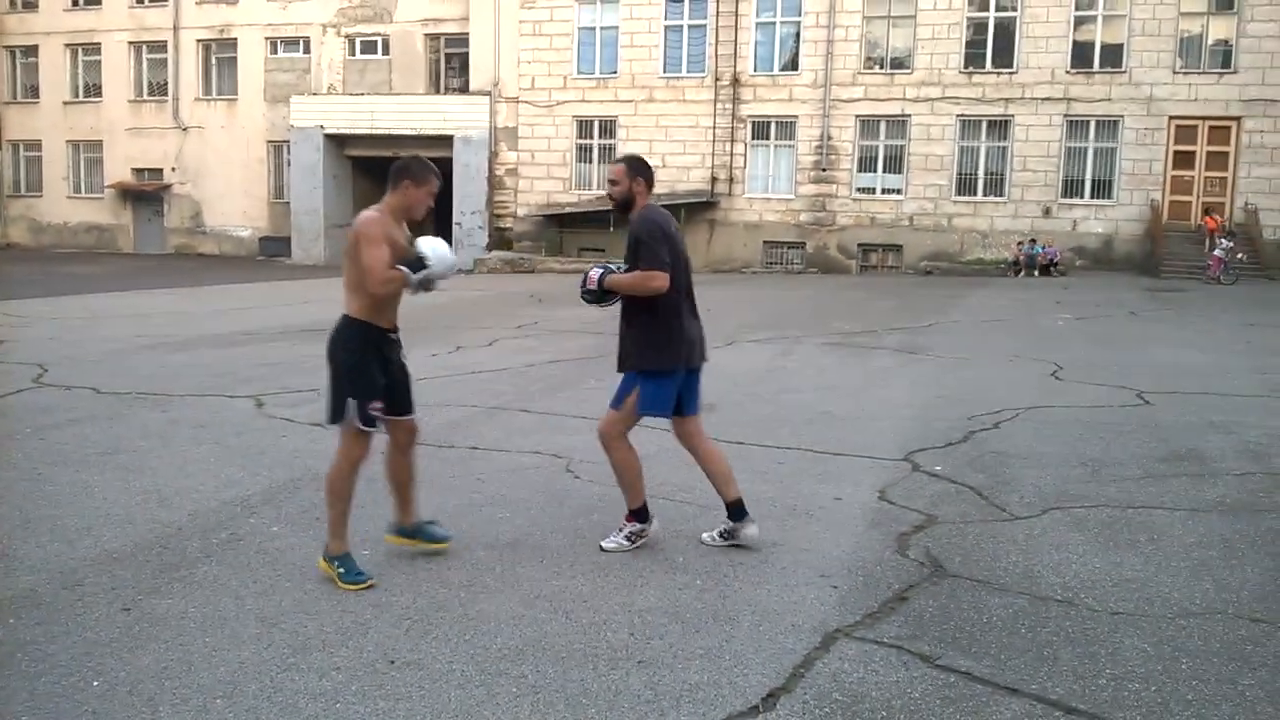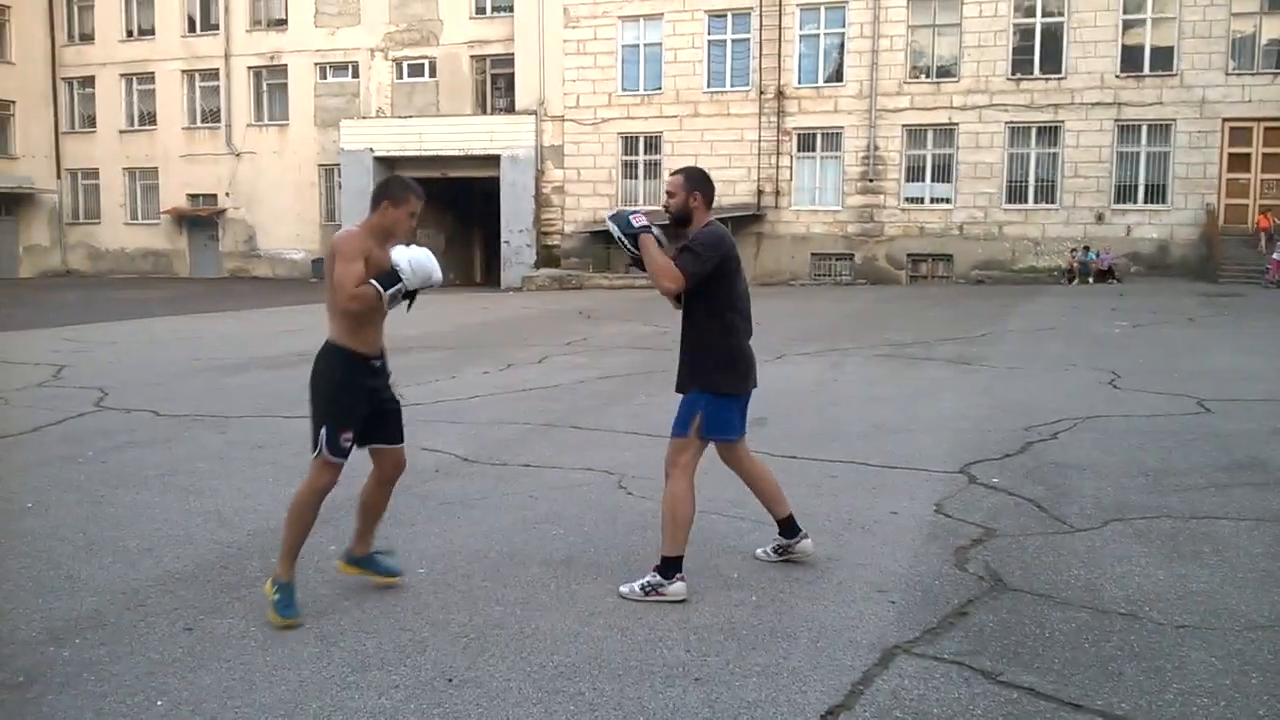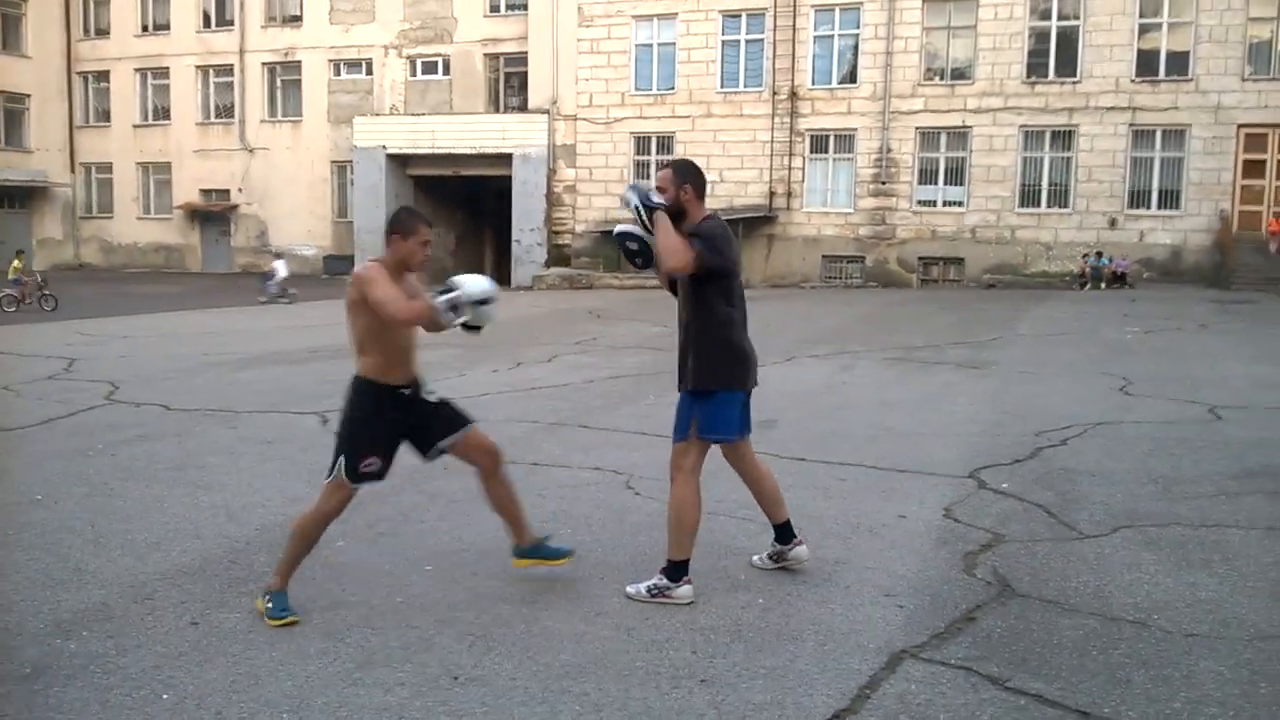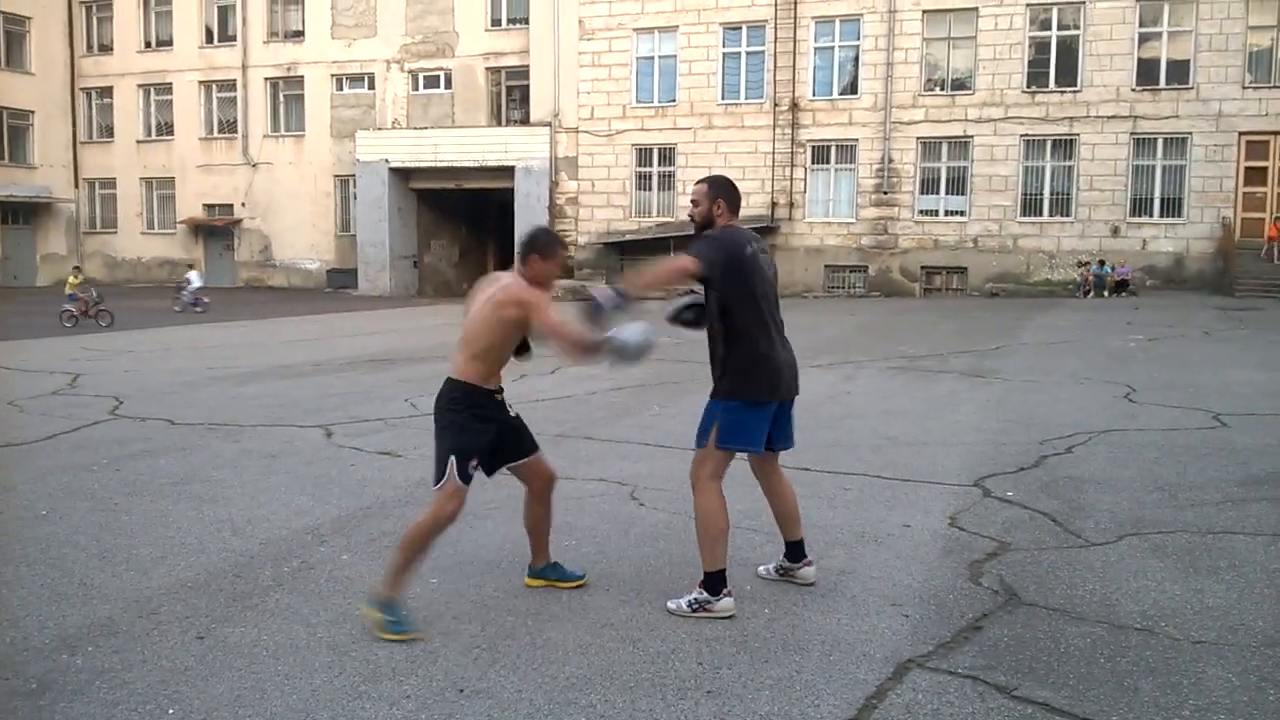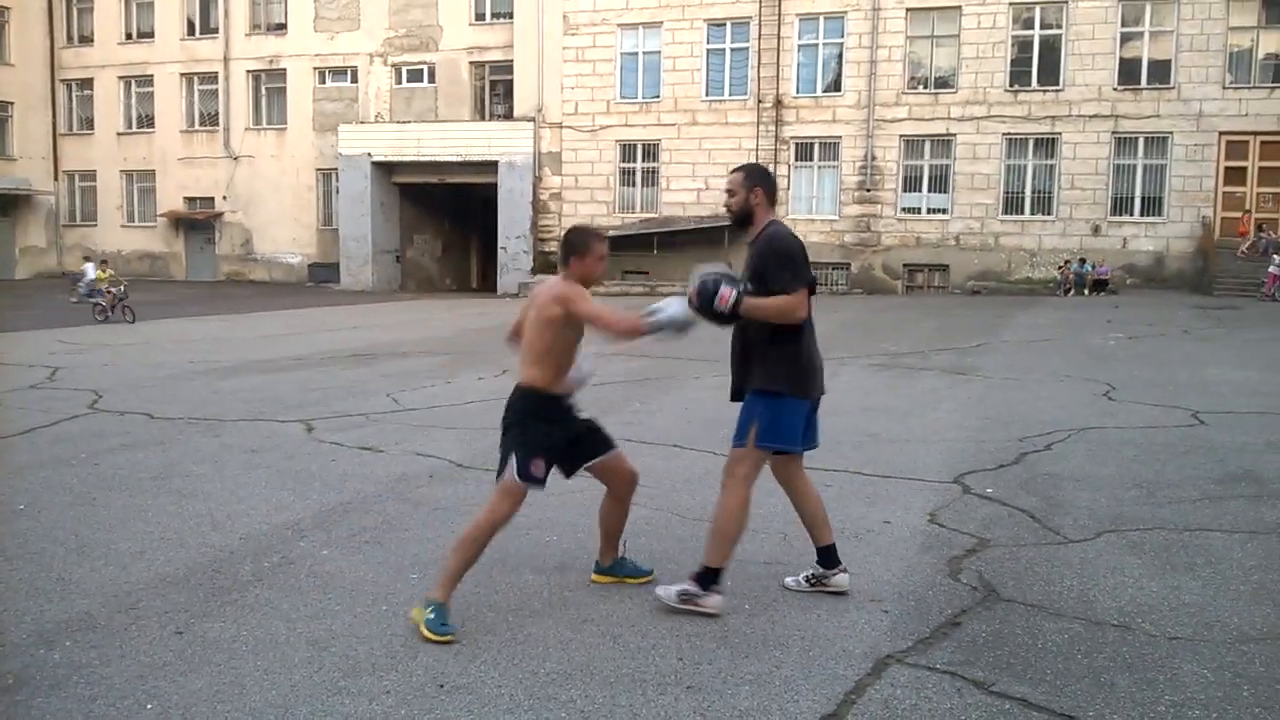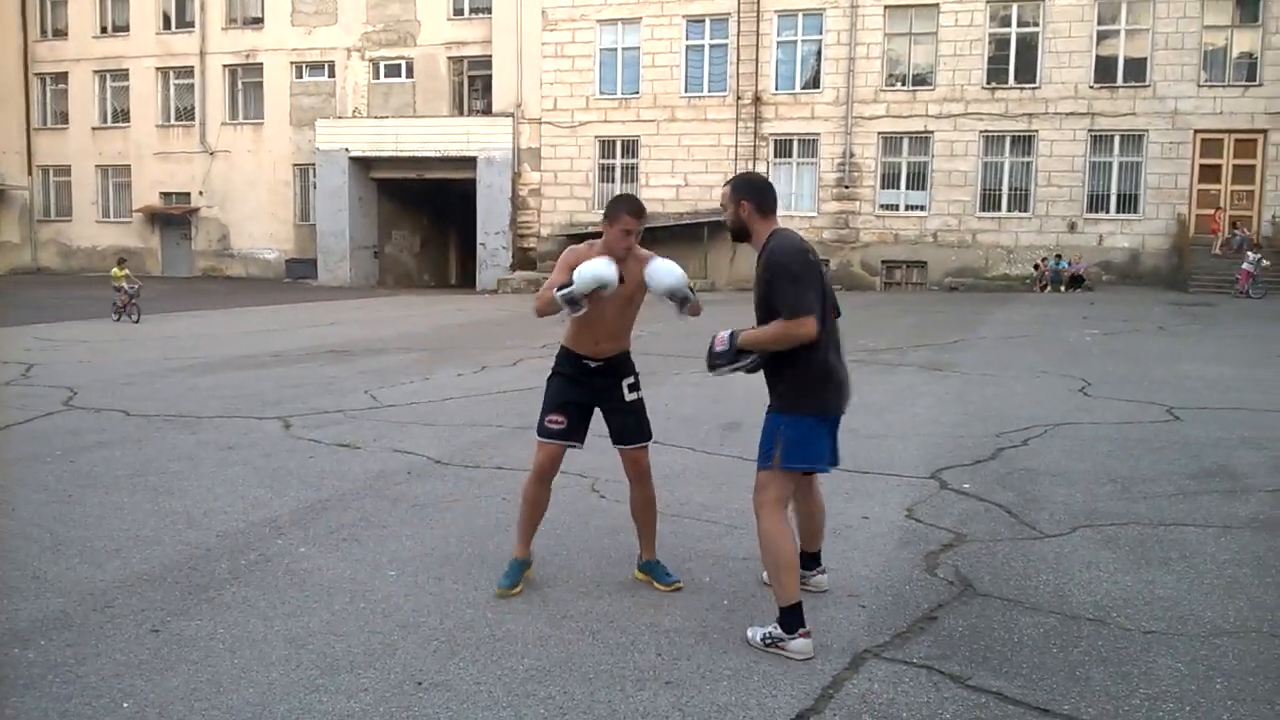
dt=0.5s
person 1, frame 1
left shoulder: (644, 223)
right shoulder: (660, 221)
left elbow: (656, 281)
left wrist: (607, 282)
right wrist: (621, 285)
left hip: (657, 353)
right hip: (682, 345)
left knee: (611, 431)
right knee: (690, 432)
left ankle: (639, 522)
right ankle: (740, 520)
person 1, frame 2
left shoulder: (709, 239)
right shoulder: (708, 239)
left elbow: (669, 284)
right elbow: (681, 297)
left wrist: (643, 234)
right wrist: (649, 252)
left hip: (714, 373)
right hip: (727, 368)
left knee: (679, 465)
right knee: (734, 452)
left ankle: (668, 575)
right ankle: (792, 535)
person 1, frame 3
left shoulder: (709, 236)
right shoulder: (703, 233)
left elbow: (677, 264)
right elbow: (677, 278)
left wrist: (659, 217)
right wrist: (653, 234)
left hip: (715, 369)
right hip: (728, 364)
left knee: (684, 466)
right knee: (739, 452)
left ankle: (674, 578)
right ankle: (788, 542)
person 1, frame 4
left shoulder: (720, 243)
right shoulder: (751, 246)
left elbow: (680, 266)
left wrist: (618, 291)
right wrist: (700, 309)
left hip: (747, 378)
right hip: (775, 371)
left knee: (705, 474)
right knee: (766, 464)
left ankle: (714, 591)
right ankle: (797, 559)
person 1, frame 5
left shoulder: (777, 242)
right shoulder: (768, 242)
left elbow: (796, 307)
right elbow: (760, 306)
left wrist: (733, 301)
right wrist: (720, 296)
left hip: (779, 377)
right hip: (792, 374)
left knee: (737, 475)
right knee: (788, 469)
left ankle: (705, 583)
right ankle: (830, 568)
person 1, frame 6
left shoulder: (782, 254)
right shoulder: (784, 247)
left elbow: (802, 328)
left wrist: (738, 340)
right wrist: (755, 346)
left hip: (803, 392)
right hip: (818, 384)
left knee: (770, 500)
right knee: (801, 480)
left ankle: (791, 628)
right ankle: (809, 567)
person 2, frame 1
left shoulder: (398, 226)
right shoulder: (372, 225)
right elbow: (379, 285)
left wrist: (423, 270)
right wrist: (419, 268)
left hip: (385, 341)
right hip: (358, 342)
left knee: (404, 434)
right knee: (356, 447)
left ankle: (408, 522)
right ankle: (337, 550)
person 2, frame 2
left shoulder: (386, 247)
right shoulder: (349, 241)
right elbow: (350, 301)
left wrist: (405, 283)
right wrist: (394, 281)
left hip: (375, 367)
right hip: (342, 368)
left knee: (392, 465)
right knee: (324, 476)
left ankle: (359, 552)
right ankle: (282, 578)
person 2, frame 3
left shoulder: (411, 279)
right shoulder: (368, 276)
left elbow: (434, 321)
right elbow: (408, 314)
left wrist: (453, 311)
right wrist: (453, 305)
left hip: (413, 393)
right hip: (371, 399)
left knee: (487, 454)
right knee: (334, 501)
left ankle: (526, 543)
right ankle: (276, 586)
person 2, frame 4
left shoulder: (499, 282)
right shoulder: (527, 296)
right elbow: (573, 341)
right wrist: (611, 342)
left hip: (488, 401)
right hip: (463, 404)
left knee: (543, 477)
right knee: (446, 508)
left ankle: (540, 565)
right ankle: (387, 597)
person 2, frame 5
left shoulder: (556, 290)
right shoulder: (568, 294)
left elbow: (518, 334)
right elbow: (619, 326)
right wrist: (666, 317)
left hip: (562, 408)
right hip: (530, 411)
left knee: (625, 477)
right knee: (500, 510)
left ankle: (608, 562)
right ankle: (436, 602)
person 2, frame 6
left shoulder: (647, 263)
right shoulder: (578, 256)
left elbow: (689, 305)
right elbow: (541, 305)
left wrist: (681, 295)
right wrist: (576, 293)
left hip: (617, 370)
right hip: (571, 368)
left knee: (639, 468)
right knee: (544, 465)
left ankle: (647, 559)
right ankle: (521, 556)
